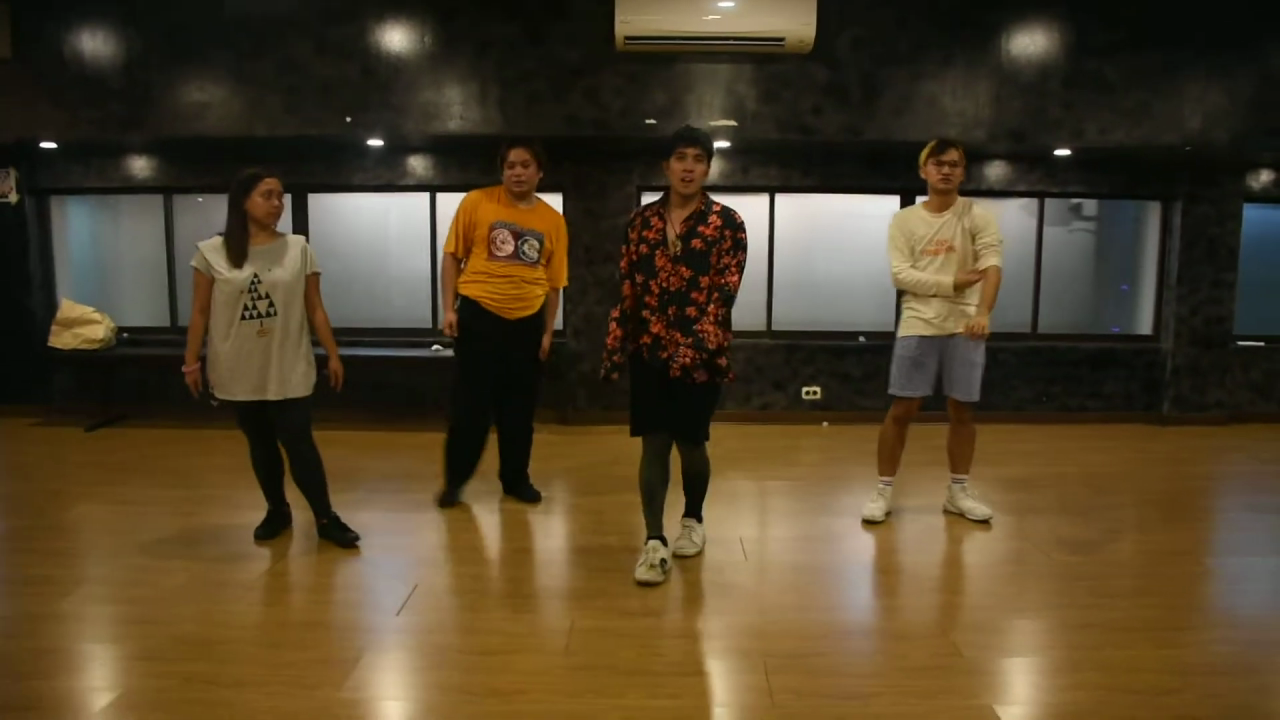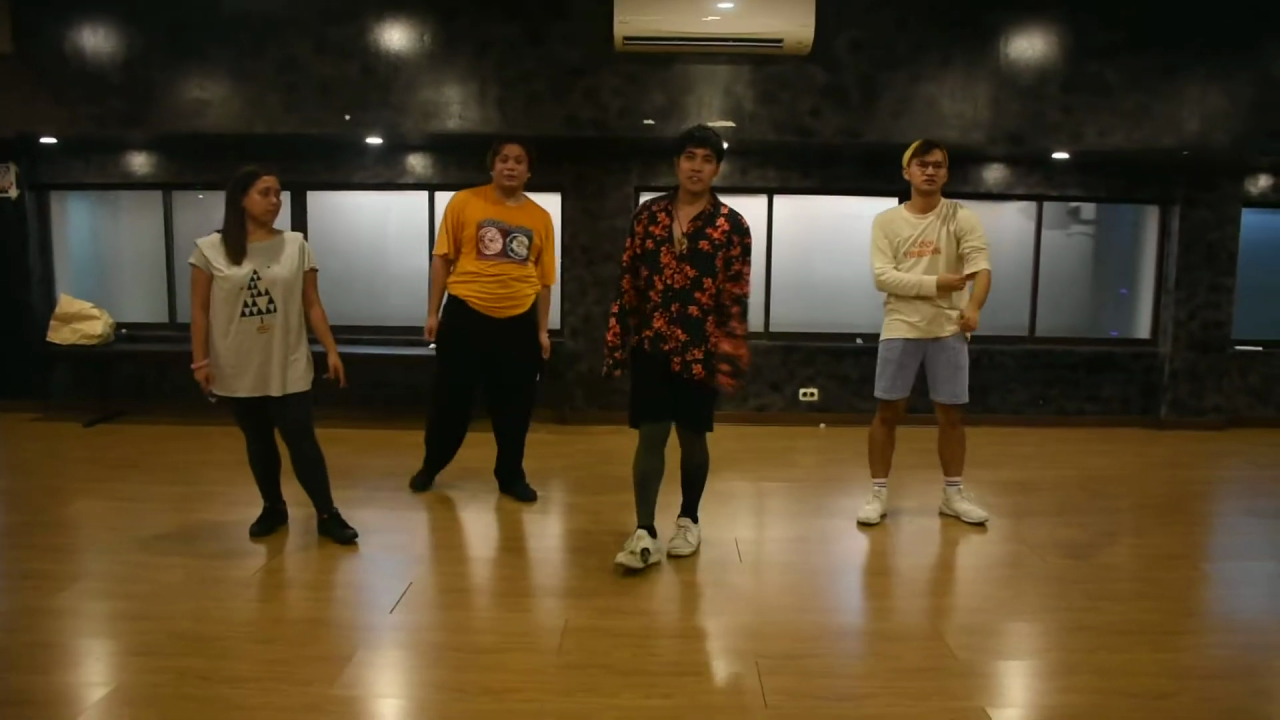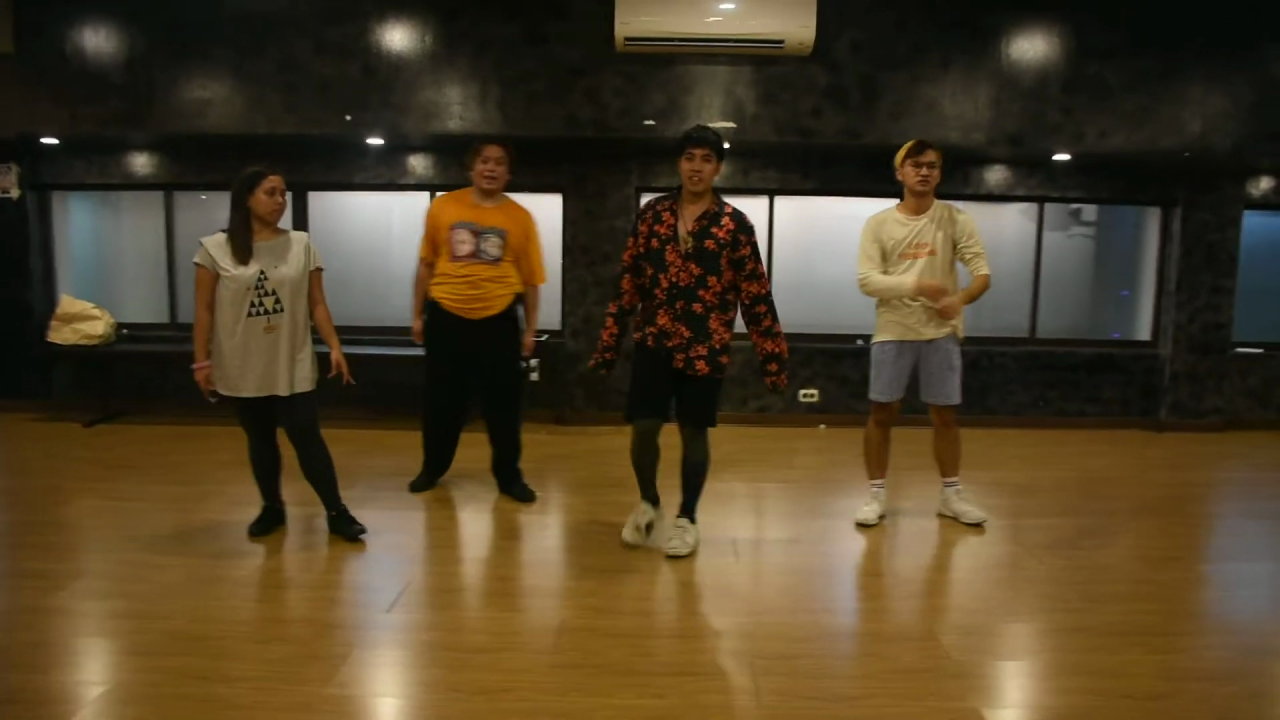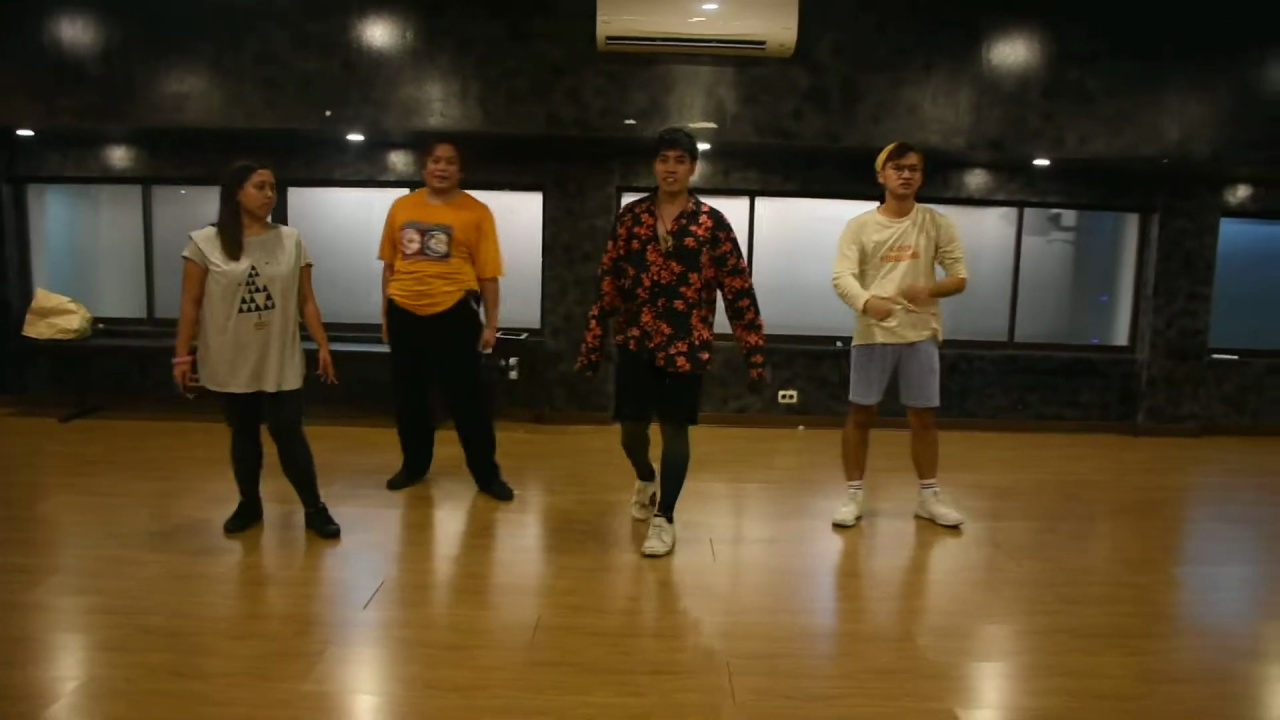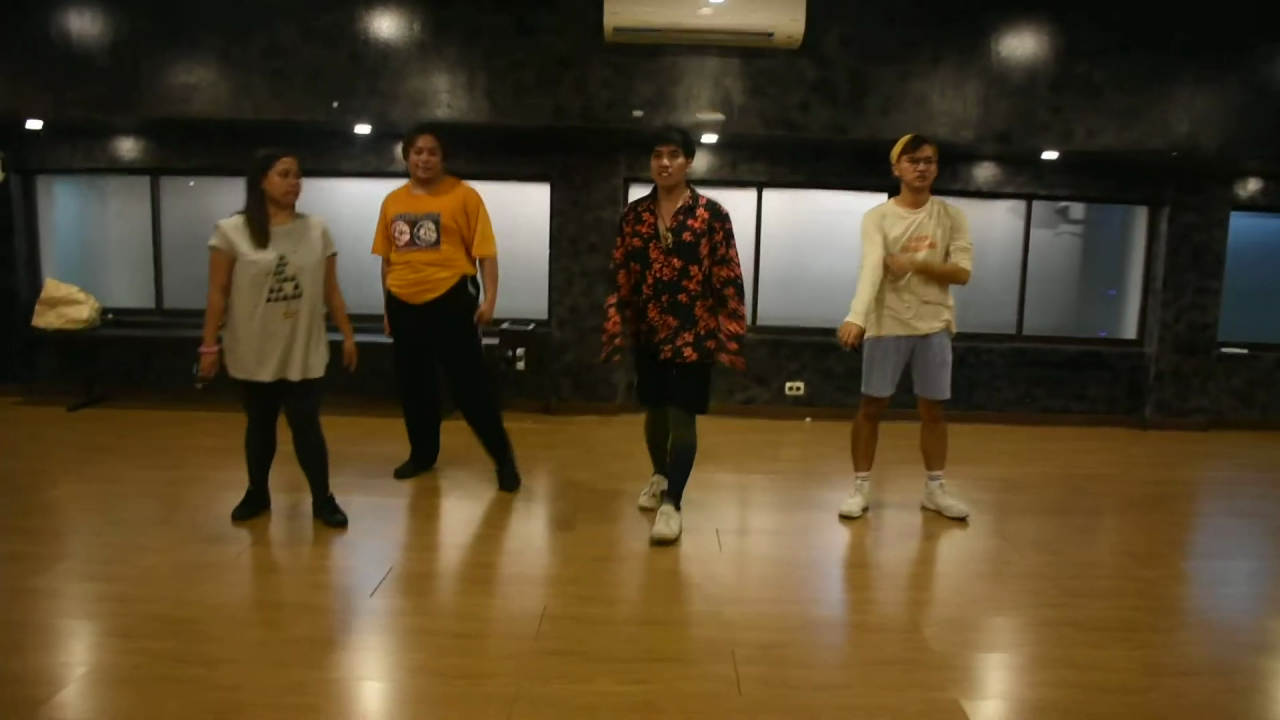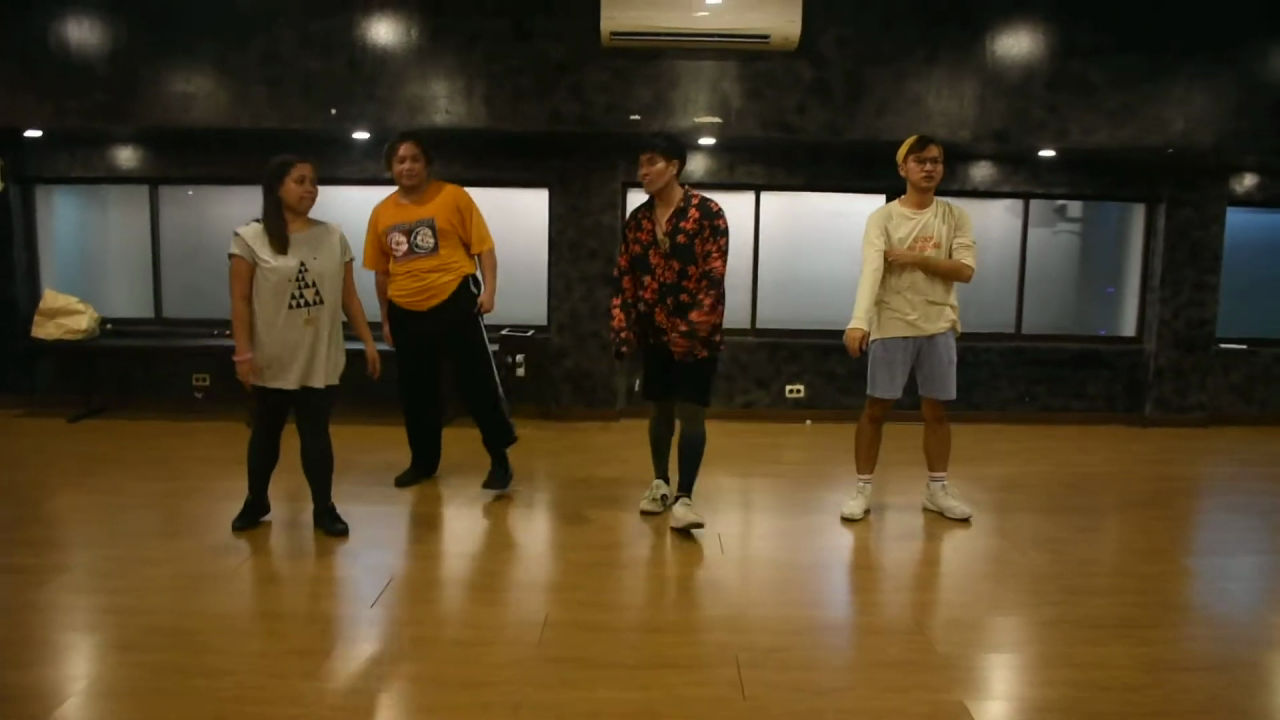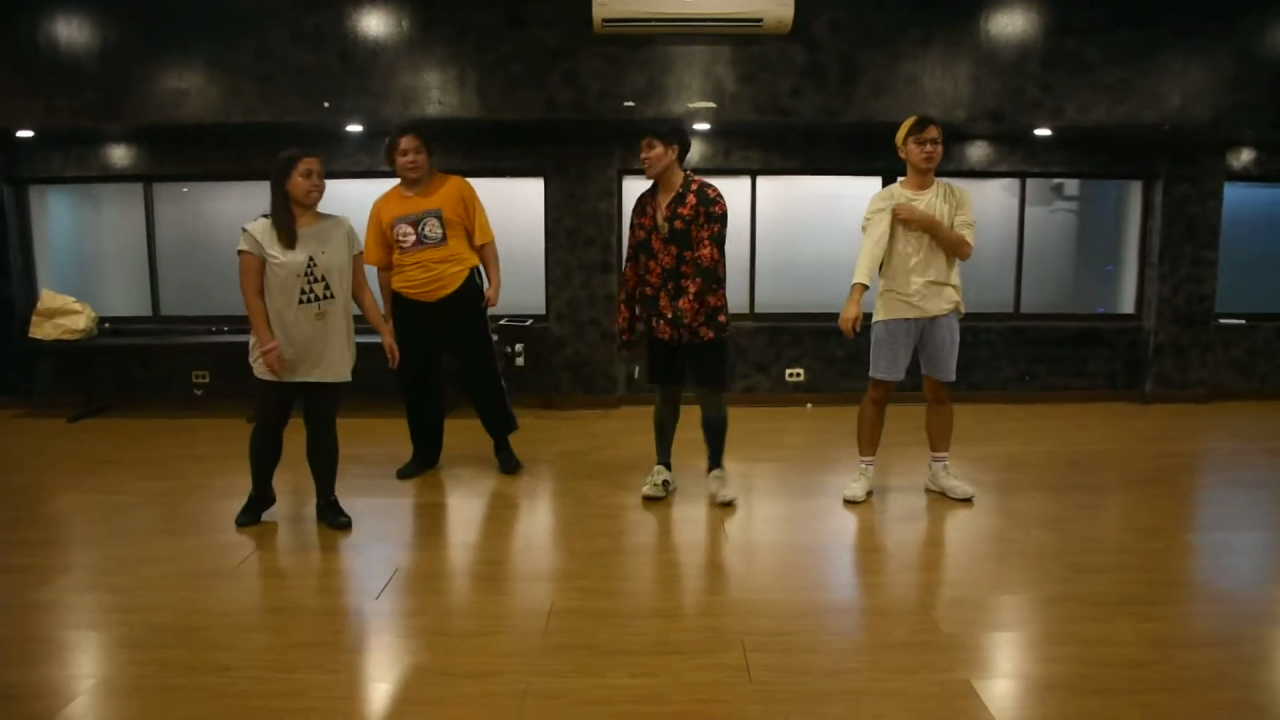
dt=0.2s
person 1, frame 1
left shoulder: (727, 223)
right shoulder: (642, 219)
left elbow: (725, 292)
right elbow: (628, 286)
left wrist: (700, 342)
right wrist: (616, 343)
left hip: (700, 355)
right hip: (648, 352)
left knee: (690, 443)
right knee: (654, 444)
left ankle: (693, 519)
right ankle: (654, 542)
person 1, frame 2
left shoulder: (731, 225)
right shoulder: (648, 214)
left elbow: (736, 299)
right elbow: (629, 281)
left wrist: (731, 359)
right wrist: (616, 339)
left hip: (700, 350)
right hip: (650, 345)
left knee: (692, 435)
right knee: (650, 435)
left ankle: (688, 520)
right ankle: (644, 533)
person 1, frame 3
left shoulder: (735, 224)
right shoulder: (652, 213)
left elbow: (755, 294)
right elbow: (629, 279)
left wrist: (773, 355)
right wrist: (609, 338)
left hip: (704, 346)
right hip: (653, 341)
left knee: (694, 432)
right knee: (643, 428)
left ankle: (686, 519)
right ankle: (647, 504)
person 1, frame 4
left shoulder: (712, 223)
right shoulder: (630, 216)
left elbow: (738, 288)
right elbow: (609, 280)
left wrist: (755, 349)
right wrist: (593, 340)
left hip: (685, 344)
right hip: (635, 340)
left knee: (674, 429)
right knee: (632, 426)
left ankle: (663, 517)
right ankle: (646, 479)
person 1, frame 5
left shoulder: (712, 214)
right shoulder: (635, 214)
left elbow: (729, 279)
right elbow: (621, 276)
left wrist: (732, 338)
right wrist: (615, 328)
left hip: (693, 333)
right hip: (647, 331)
left knee: (682, 416)
right knee: (654, 411)
left ankle: (671, 505)
right ankle: (659, 476)
person 1, frame 6
left shoulder: (707, 212)
right shoulder: (637, 220)
left elbow: (714, 276)
right elbow: (624, 278)
left wrist: (695, 326)
right wrist: (621, 326)
left hip: (695, 332)
right hip: (653, 331)
left knee: (690, 413)
right knee: (660, 408)
left ankle: (684, 499)
right ankle: (660, 483)
person 1, frame 7
left shoulder: (706, 197)
right shoulder: (643, 204)
left elbow: (708, 264)
right elbow: (633, 264)
left wrist: (682, 314)
right wrist: (627, 318)
left hip: (703, 315)
right hip: (660, 315)
left knee: (709, 394)
right knee: (667, 392)
left ankle: (716, 471)
right ankle: (662, 469)
person 2, frame 1
left shoulder: (978, 215)
right shoulder: (904, 220)
left elbow: (992, 268)
right elbow: (900, 276)
left wrist: (982, 313)
right wrist: (951, 282)
left hip: (964, 327)
right hip: (917, 326)
left knee: (962, 411)
right knee: (901, 410)
left ankle: (958, 492)
right ankle: (884, 491)
person 2, frame 2
left shoulder: (962, 218)
right shoulder: (886, 221)
left elbow: (981, 269)
right elbow: (883, 278)
left wrist: (973, 308)
right wrist: (935, 283)
left hip: (948, 330)
right hip: (900, 329)
left knee: (951, 414)
right knee: (887, 412)
left ankle: (953, 494)
right ankle: (879, 494)
person 2, frame 3
left shoulder: (956, 220)
right shoulder: (878, 224)
left elbow: (982, 272)
right elbow: (867, 281)
left wrist: (960, 299)
right wrist: (915, 286)
left hip: (941, 331)
right hip: (892, 331)
left knee: (945, 415)
right knee: (881, 413)
left ankle: (951, 495)
right ankle: (876, 495)
person 2, frame 4
left shoulder: (937, 224)
right shoulder: (859, 226)
left elbow: (960, 277)
right elbow: (841, 277)
left wrist: (928, 291)
right wrist: (867, 301)
left hip: (921, 334)
right hip: (873, 335)
left knee: (923, 417)
right knee: (860, 415)
left ankle: (928, 497)
right ankle: (853, 496)
person 2, frame 5
left shoulder: (951, 216)
right shoulder: (878, 217)
left elbow: (962, 272)
right elbow: (871, 267)
left wrist: (917, 265)
right wrist: (854, 317)
left hip: (934, 326)
right hip: (887, 325)
left knee: (933, 409)
right knee: (871, 407)
left ankle: (935, 489)
right ankle: (861, 487)
person 2, frame 6
left shoulder: (955, 216)
right shoulder: (883, 218)
left elbow: (965, 271)
right elbow: (872, 270)
left wrist: (919, 259)
right wrist: (858, 321)
left hip: (939, 327)
right hip: (892, 326)
left knee: (936, 411)
right knee: (876, 408)
left ankle: (937, 490)
right ankle: (863, 489)
person 2, frame 7
left shoulder: (956, 197)
right shoulder: (885, 199)
left elbow: (964, 249)
right elbow: (872, 248)
left wrist: (926, 222)
right wrist: (854, 298)
left hip: (942, 307)
right hip: (895, 308)
left knee: (939, 391)
right knee: (879, 390)
left ankle: (939, 470)
right ankle: (865, 471)
person 3, frame 1
left shoulder: (298, 249)
right shoulder: (212, 252)
left elbow: (315, 308)
right elbow: (201, 313)
left wrist: (333, 355)
right wrist: (191, 362)
left hip: (289, 369)
right hip: (239, 372)
left knee: (299, 443)
right knee: (260, 444)
left ankle: (326, 518)
right ankle: (278, 511)
person 3, frame 2
left shoulder: (296, 245)
right shoulder: (210, 249)
left elbow: (312, 305)
right elbow: (201, 310)
left wrist: (332, 351)
right wrist: (201, 360)
left hip: (288, 366)
right hip: (238, 369)
left knee: (301, 439)
right knee: (258, 440)
left ankle: (327, 515)
right ankle: (273, 508)
person 3, frame 3
left shoulder: (301, 244)
right shoulder: (215, 248)
left elbow: (316, 303)
right elbow: (204, 309)
left wrist: (335, 348)
right wrist: (201, 360)
left hip: (293, 365)
right hip: (242, 369)
left knee: (307, 437)
right knee: (259, 439)
left ankle: (336, 512)
right ankle: (272, 508)
person 3, frame 4
left shoulder: (291, 240)
right shoulder: (205, 242)
left elbow: (306, 300)
right elbow: (191, 303)
left wrist: (323, 346)
right wrist: (182, 355)
left hip: (281, 362)
right hip: (231, 363)
left knee: (289, 434)
right knee: (243, 435)
left ankle: (314, 508)
right ankle: (249, 504)
person 3, frame 5
left shoulder: (316, 230)
right shoulder: (232, 231)
left elbow: (330, 290)
right elbow: (218, 292)
left wrist: (347, 335)
right wrist: (209, 345)
left hip: (304, 351)
right hip: (255, 351)
left knee: (306, 424)
right knee: (259, 423)
left ankle: (322, 498)
right ankle: (257, 493)
person 3, frame 6
left shoulder: (333, 236)
right shoulder: (250, 238)
left elbow: (348, 296)
right elbow: (240, 300)
left wrist: (368, 342)
right wrist: (243, 353)
left hip: (320, 358)
right hip: (271, 359)
left knee: (315, 432)
right knee: (265, 432)
left ankle: (324, 507)
right ankle: (256, 501)
person 3, frame 7
left shoulder: (342, 229)
right shoulder: (258, 234)
left elbow: (360, 288)
right elbow: (252, 294)
left wrist: (384, 332)
right wrist: (267, 344)
left hip: (329, 352)
right hip: (282, 354)
left knee: (323, 426)
right knee: (268, 426)
left ankle: (327, 501)
right ankle: (260, 494)
person 4, frame 1
left shoulder: (554, 221)
right shoulder: (476, 203)
left elbow: (553, 282)
right elbow: (452, 256)
left wrist: (547, 331)
right wrist: (449, 307)
left hip: (527, 322)
right hip: (478, 315)
left knee: (519, 405)
right knee: (471, 401)
left ankle: (515, 478)
right ankle: (454, 478)
person 4, frame 2
left shoulder: (541, 218)
right shoulder: (464, 202)
left elbow: (543, 279)
right elbow: (442, 259)
left wrist: (542, 329)
right wrist: (433, 312)
left hip: (517, 321)
right hip: (465, 314)
left knee: (514, 404)
right knee: (451, 397)
left ankle: (511, 476)
right ankle: (431, 464)
person 4, frame 3
left shoulder: (520, 217)
right shoulder: (443, 206)
left elbow: (530, 278)
right elbow: (426, 264)
left wrist: (529, 328)
right wrist: (418, 314)
left hip: (498, 320)
right hip: (446, 316)
left knee: (503, 402)
right knee: (442, 400)
left ankle: (509, 475)
right ankle: (433, 468)
person 4, frame 4
left shoulder: (476, 212)
right shoulder: (401, 207)
left elbow: (488, 273)
right elbow: (390, 266)
left wrist: (490, 323)
right wrist: (385, 313)
left hip: (455, 315)
right hip: (406, 316)
left knee: (468, 397)
right knee: (410, 396)
left ankle: (486, 473)
right ankle: (413, 465)
person 4, frame 5
left shoulder: (464, 196)
right shoulder: (392, 201)
left elbow: (485, 252)
right elbow: (388, 259)
left wrist: (489, 297)
right wrist: (388, 307)
left hip: (452, 300)
right hip: (404, 306)
left knee: (470, 381)
right knee: (414, 385)
left ankle: (503, 456)
right ankle: (422, 454)
person 4, frame 6
left shoulder: (453, 196)
right shoulder: (381, 212)
left elbow: (483, 246)
right elbow: (381, 271)
left wrist: (489, 289)
right wrist: (386, 319)
left hip: (454, 304)
right hip: (406, 313)
left knee: (478, 380)
right knee: (416, 392)
left ankle: (499, 457)
right ankle: (423, 462)
person 4, frame 7
left shoulder: (458, 188)
right shoulder: (383, 207)
left elbow: (484, 239)
right elbow: (384, 266)
left wrist: (494, 282)
right wrist: (390, 314)
left hip: (461, 296)
right hip: (411, 305)
left knee: (481, 372)
right knee: (418, 383)
left ankle: (502, 442)
right ankle: (424, 453)
